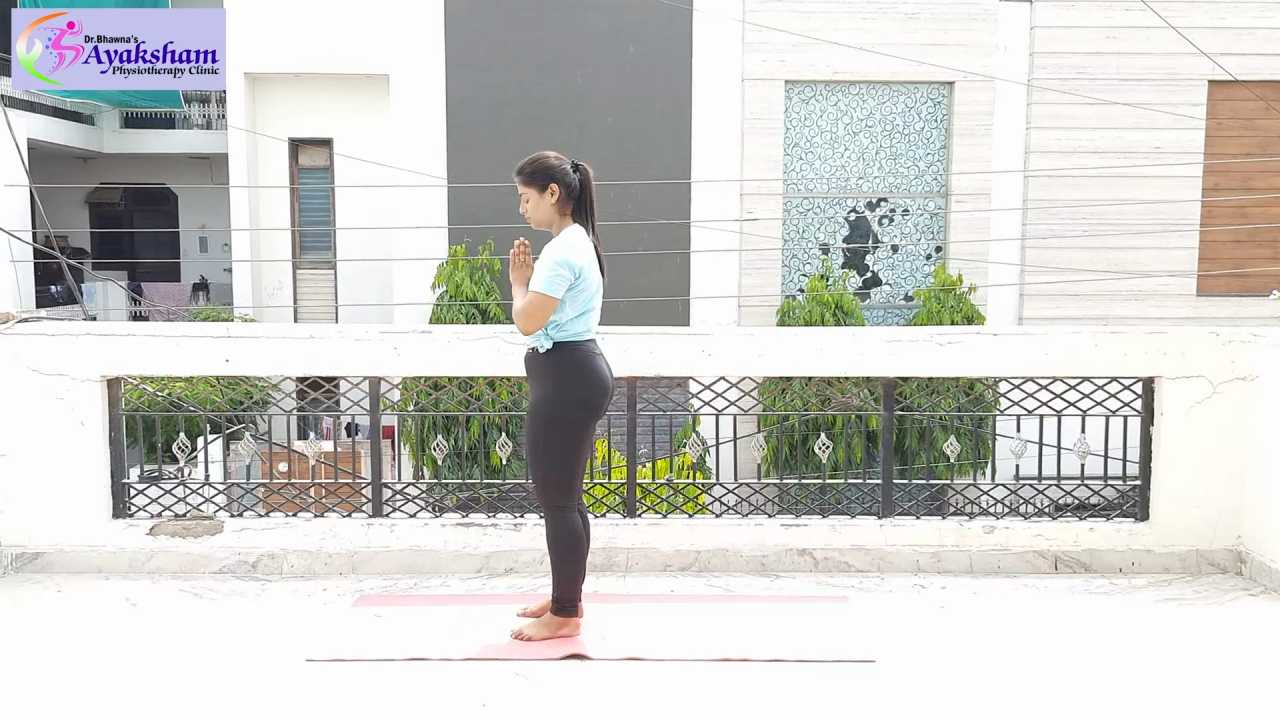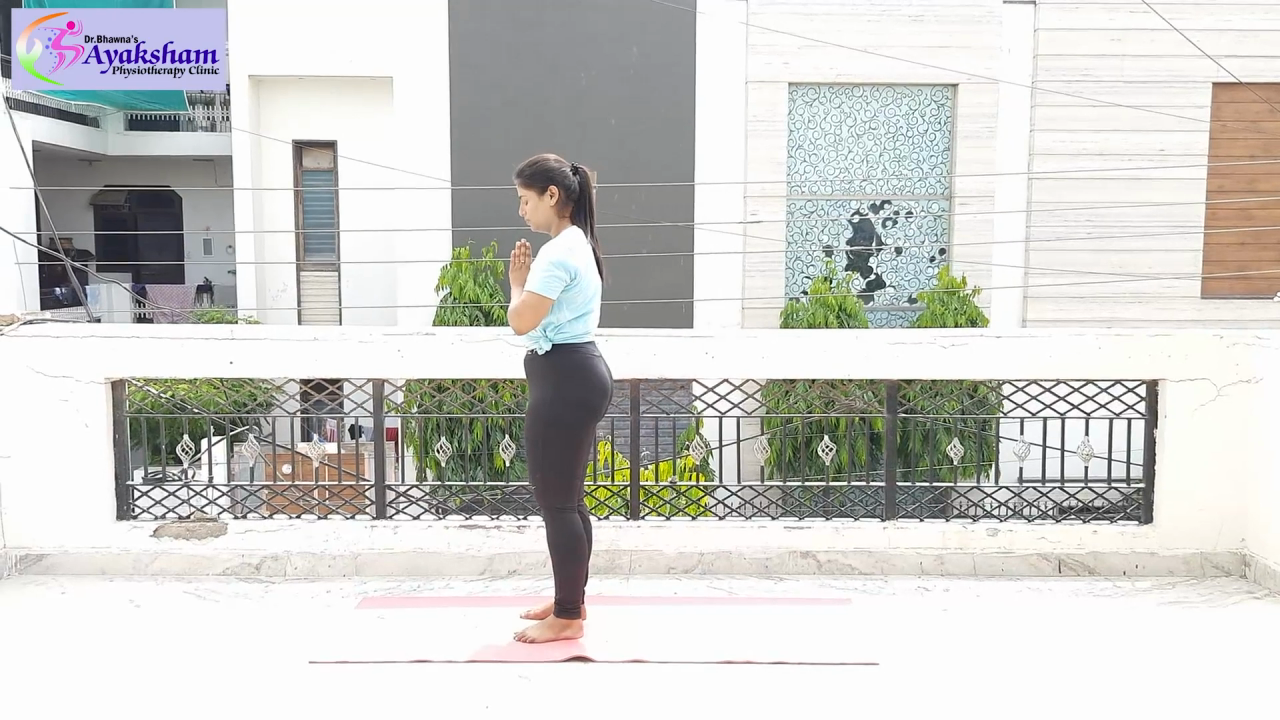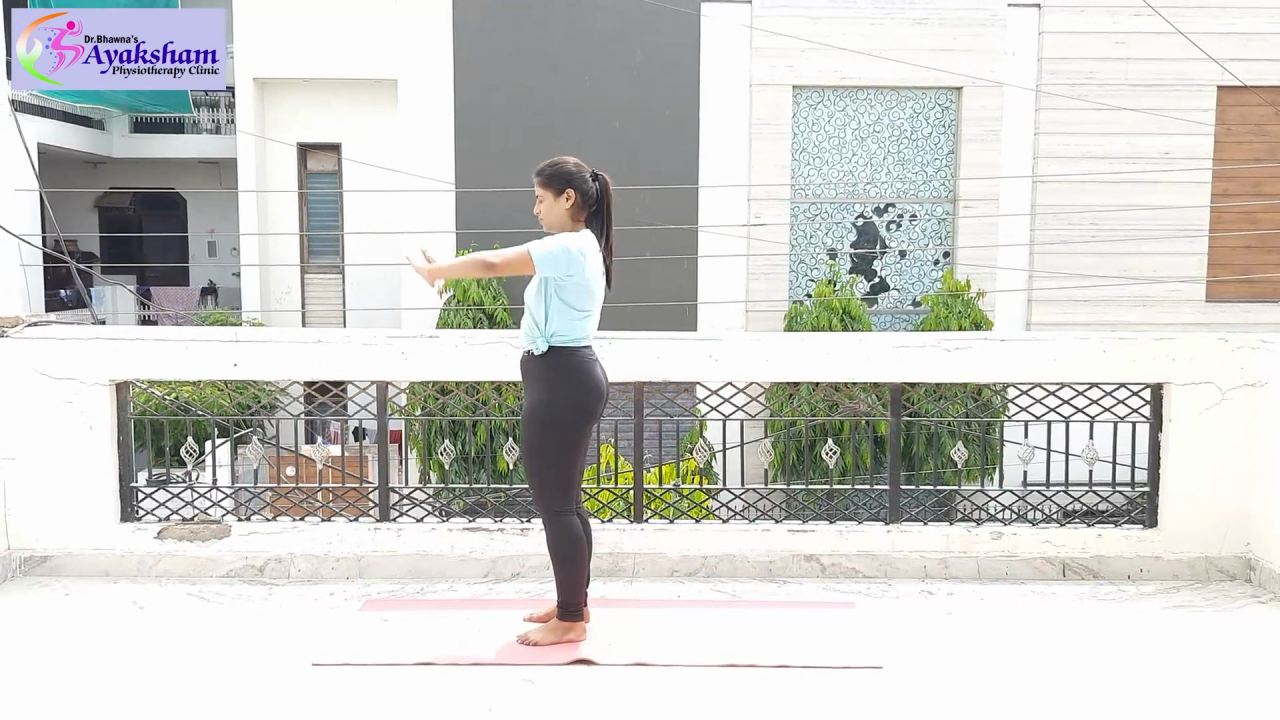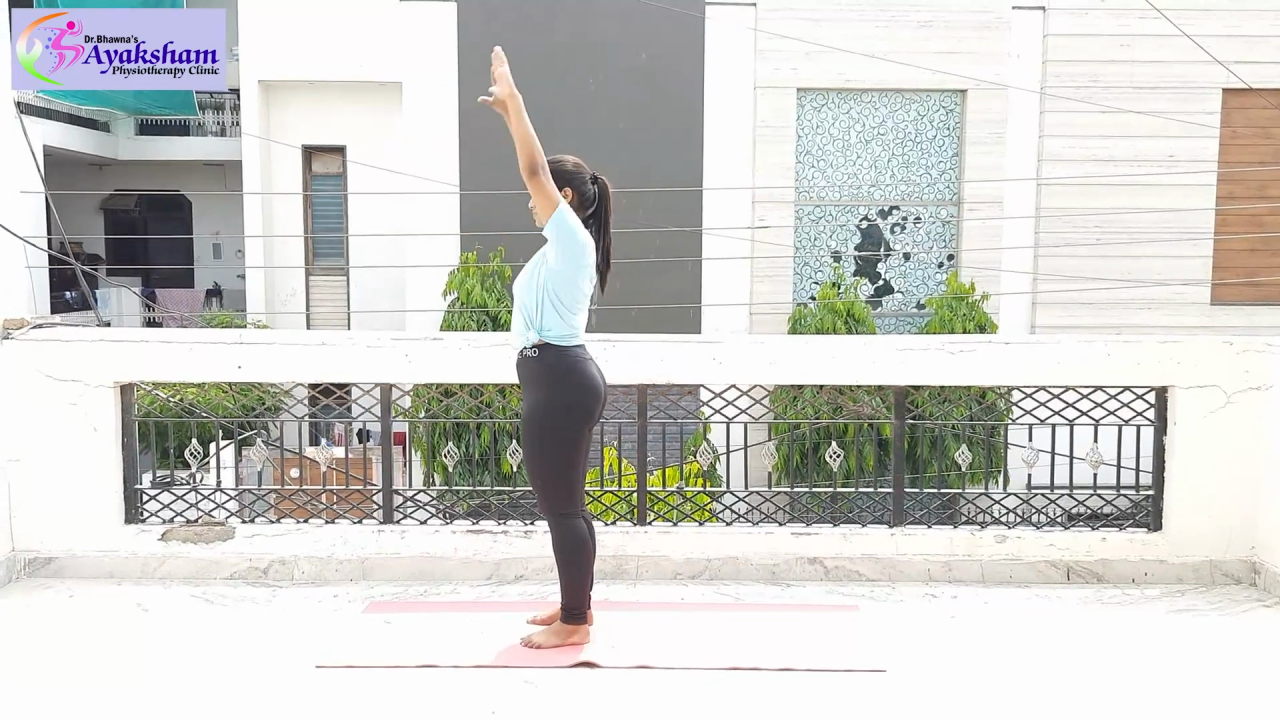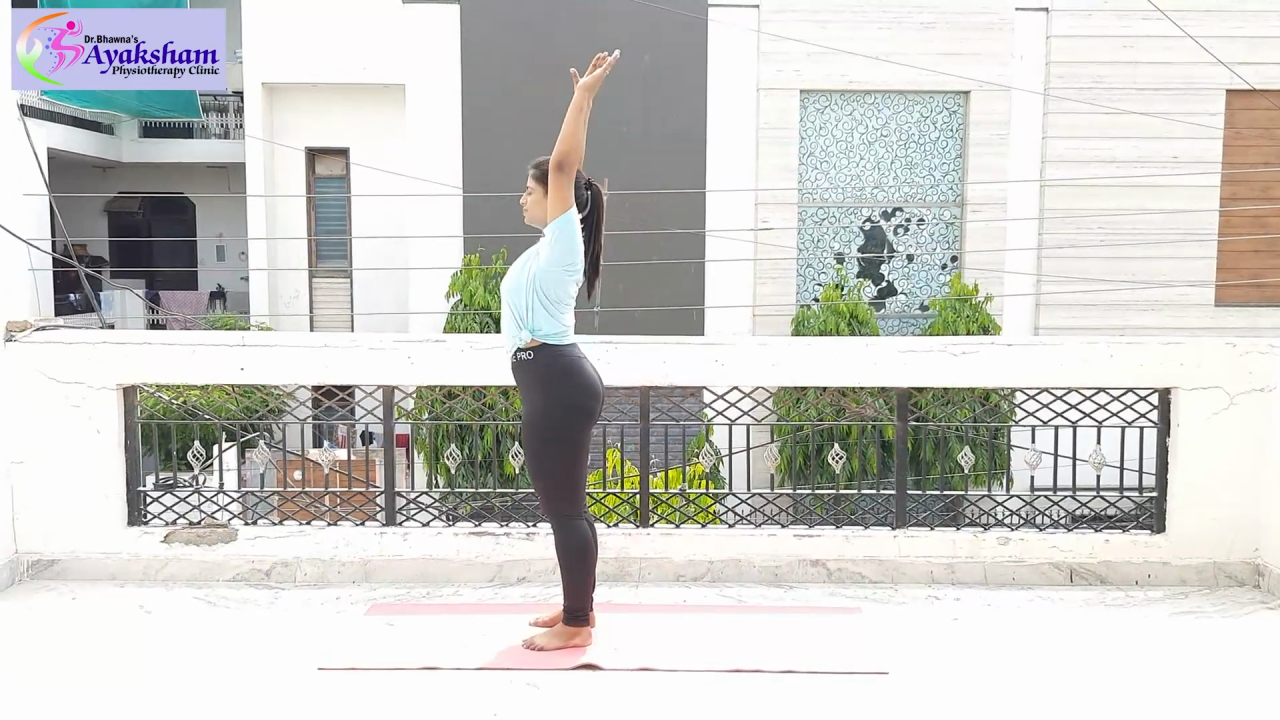
dt=0.4s
person 1, frame 1
left shoulder: (562, 250)
right shoulder: (576, 242)
left elbow: (528, 321)
left wrist: (518, 283)
right wrist: (529, 278)
left hip: (566, 378)
right hip: (575, 374)
left knee: (555, 499)
right knee: (565, 496)
left ankle: (564, 615)
right ankle: (567, 599)
person 1, frame 2
left shoulder: (558, 253)
right shoulder: (575, 245)
left elbow: (521, 321)
left wrist: (516, 284)
right wrist: (527, 279)
left hip: (564, 379)
right hip: (577, 375)
left knee: (555, 501)
right knee: (566, 498)
left ankle: (567, 617)
right ankle: (571, 600)
person 1, frame 3
left shoulder: (568, 247)
right shoulder: (581, 247)
left elbow: (492, 263)
right elbow: (506, 266)
left wrist: (439, 269)
right wrist: (450, 269)
left hip: (561, 381)
right hip: (570, 378)
left knee: (555, 503)
right knee: (564, 501)
left ankle: (569, 620)
right ankle: (573, 604)
person 1, frame 4
left shoulder: (570, 240)
right shoulder: (563, 248)
left elbow: (532, 170)
right elbow: (537, 174)
left wrist: (510, 99)
right wrist: (507, 102)
left hip: (558, 383)
right hip: (561, 382)
left knee: (560, 507)
right knee: (565, 504)
left ankle: (574, 623)
right ankle: (575, 606)
person 1, frame 5
left shoulder: (563, 240)
right shoulder: (552, 244)
left elbow: (564, 167)
right elbow: (561, 170)
left wrist: (583, 96)
right wrist: (581, 96)
left hip: (556, 383)
right hip: (553, 382)
left knee: (563, 507)
right knee: (565, 505)
left ankle: (577, 625)
right ankle: (577, 608)
